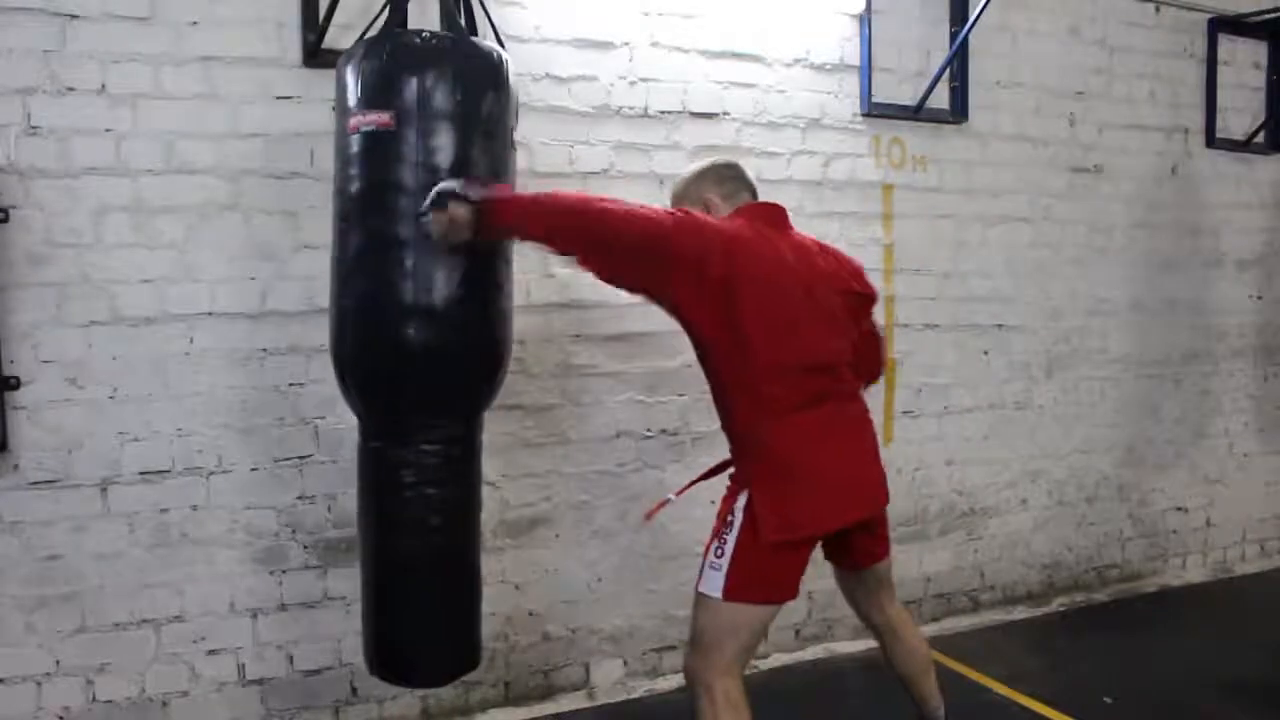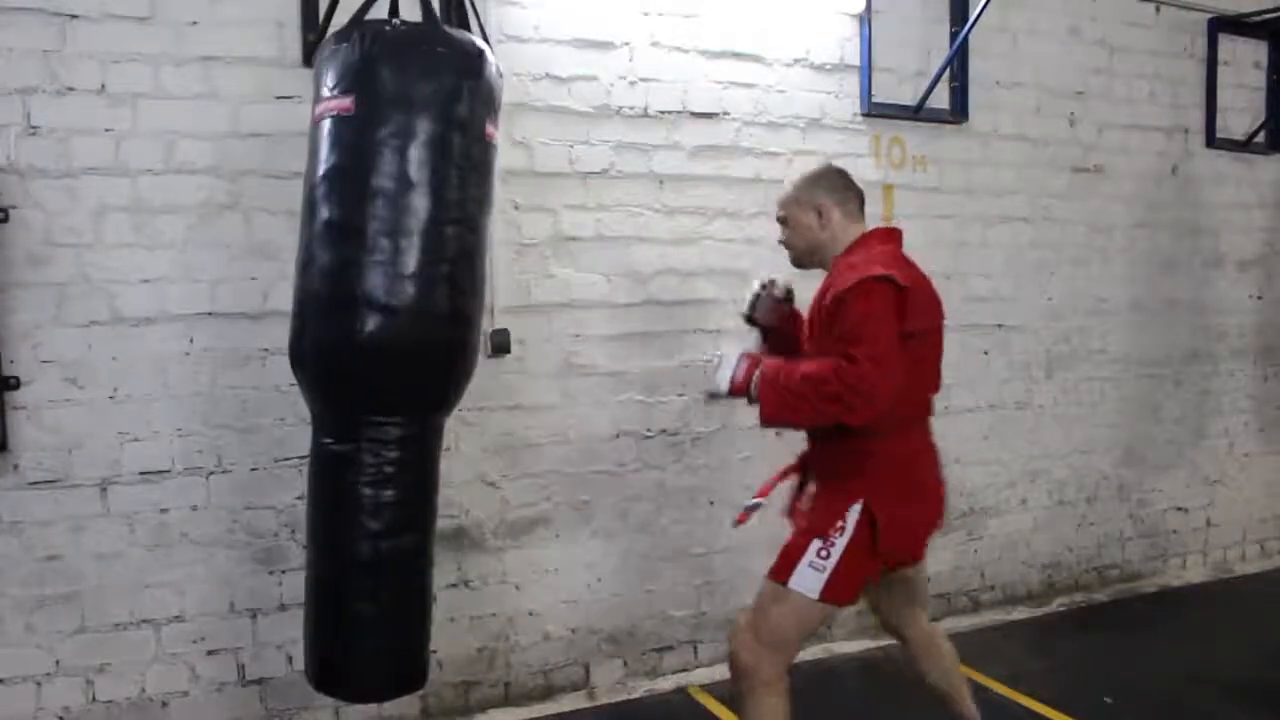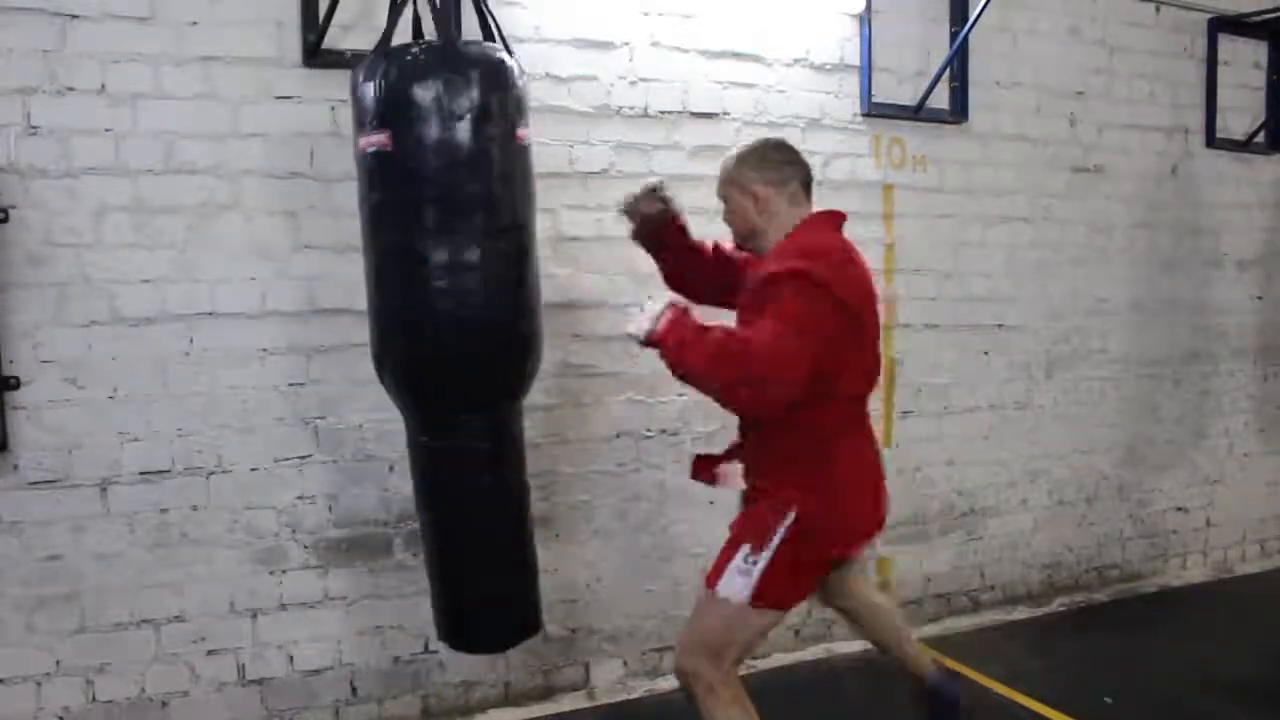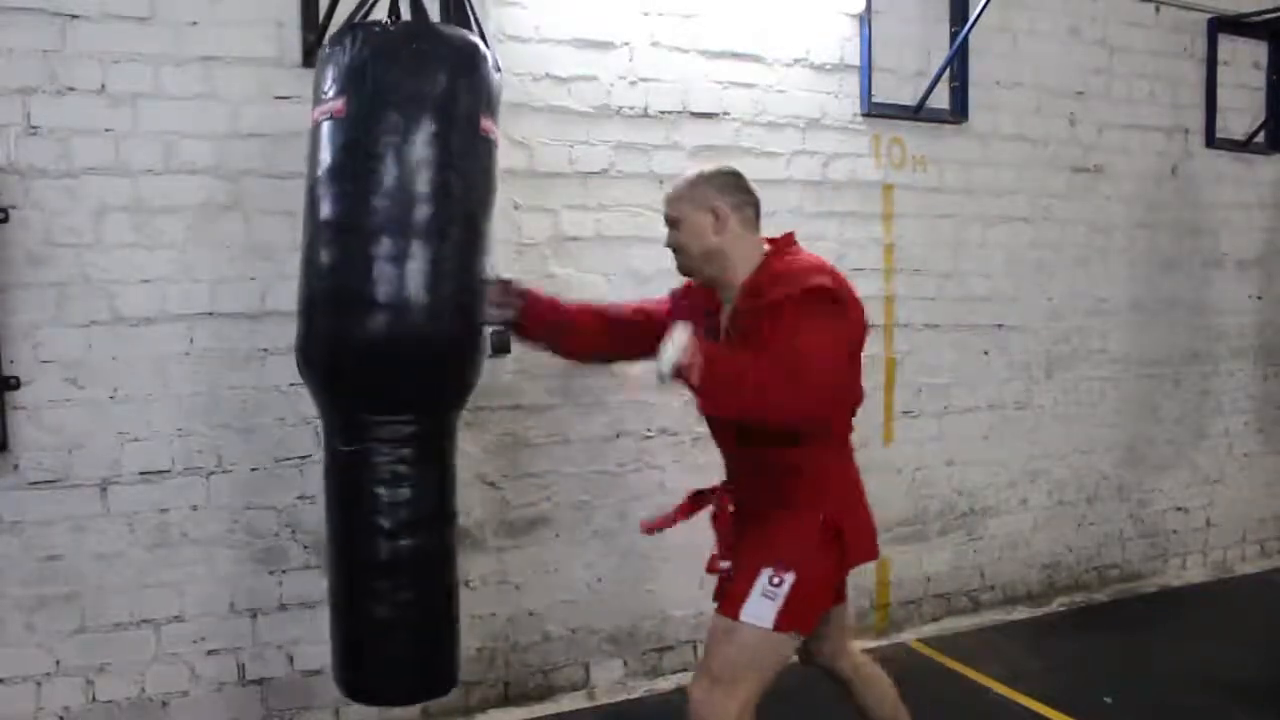
dt=1s
person 1, frame 1
left shoulder: (706, 250)
right shoulder: (833, 264)
left elbow: (600, 225)
right elbow: (865, 363)
left wrist: (482, 209)
left hip: (784, 484)
right hip: (854, 466)
left knee: (713, 672)
right knee: (883, 609)
person 1, frame 2
left shoulder: (866, 281)
right shoulder: (865, 275)
left elbow: (859, 390)
right elbow: (824, 375)
left wrist: (753, 375)
right wrist: (781, 322)
left hip: (867, 492)
right hip: (883, 482)
left knee: (754, 654)
right knee: (903, 615)
person 1, frame 3
left shoulder: (803, 273)
right shoulder: (804, 258)
left elbow: (753, 380)
right elbow: (711, 274)
left wrist: (670, 326)
right wrist: (659, 226)
left hip: (803, 492)
right hip: (833, 473)
left knee: (701, 663)
right knee: (840, 588)
person 1, frame 4
left shoulder: (808, 291)
right shoulder: (709, 299)
left elbow: (809, 401)
right elbow: (623, 330)
left wrist: (701, 362)
right wrist: (526, 309)
left hip: (809, 514)
right hip: (776, 505)
right knee: (831, 648)
